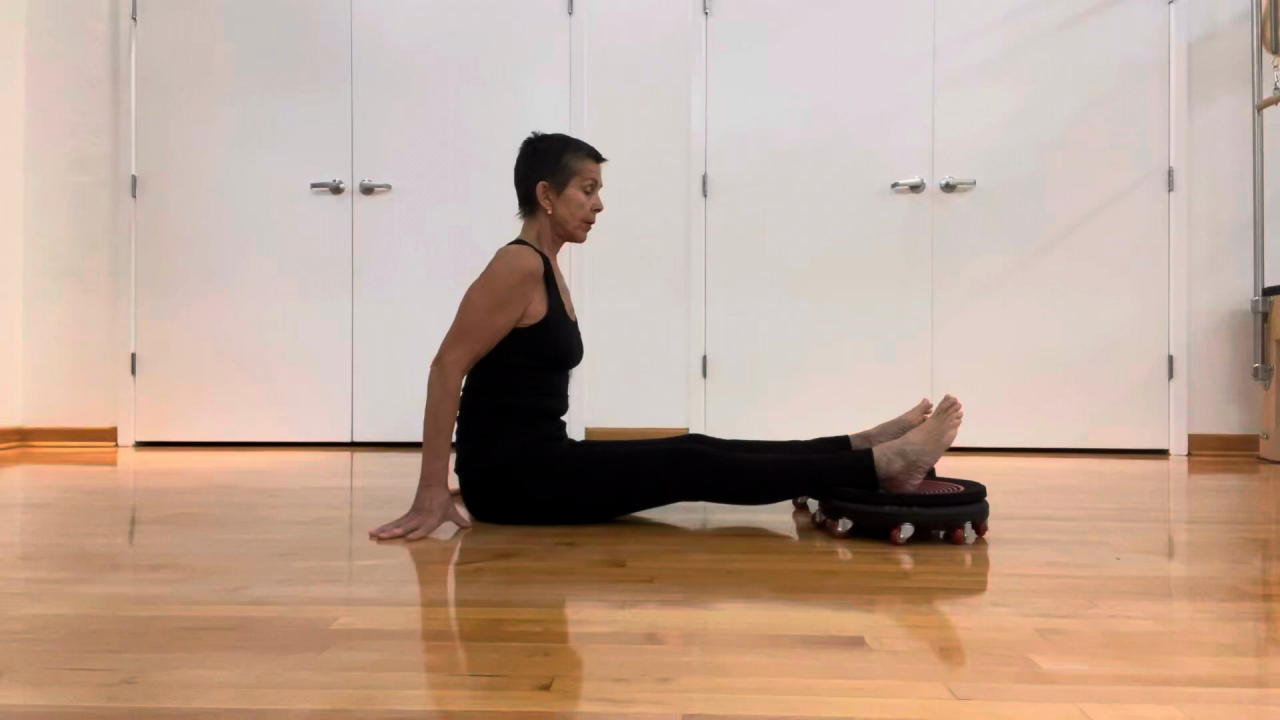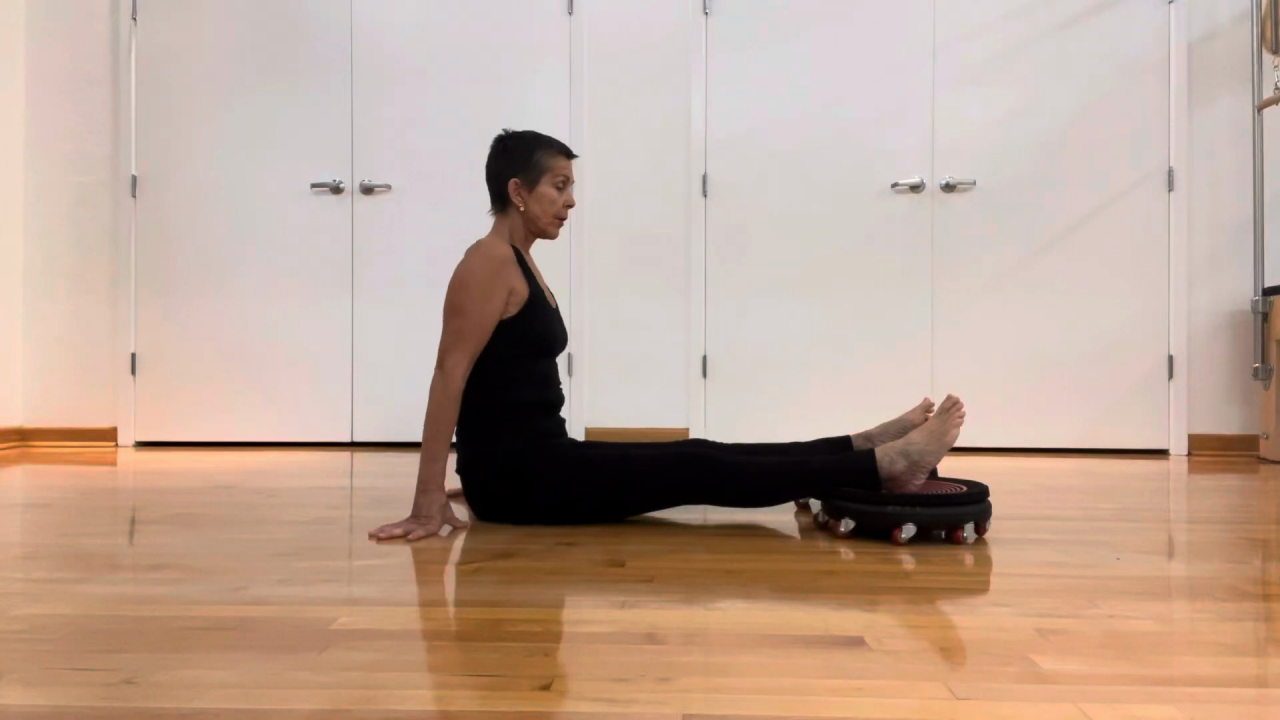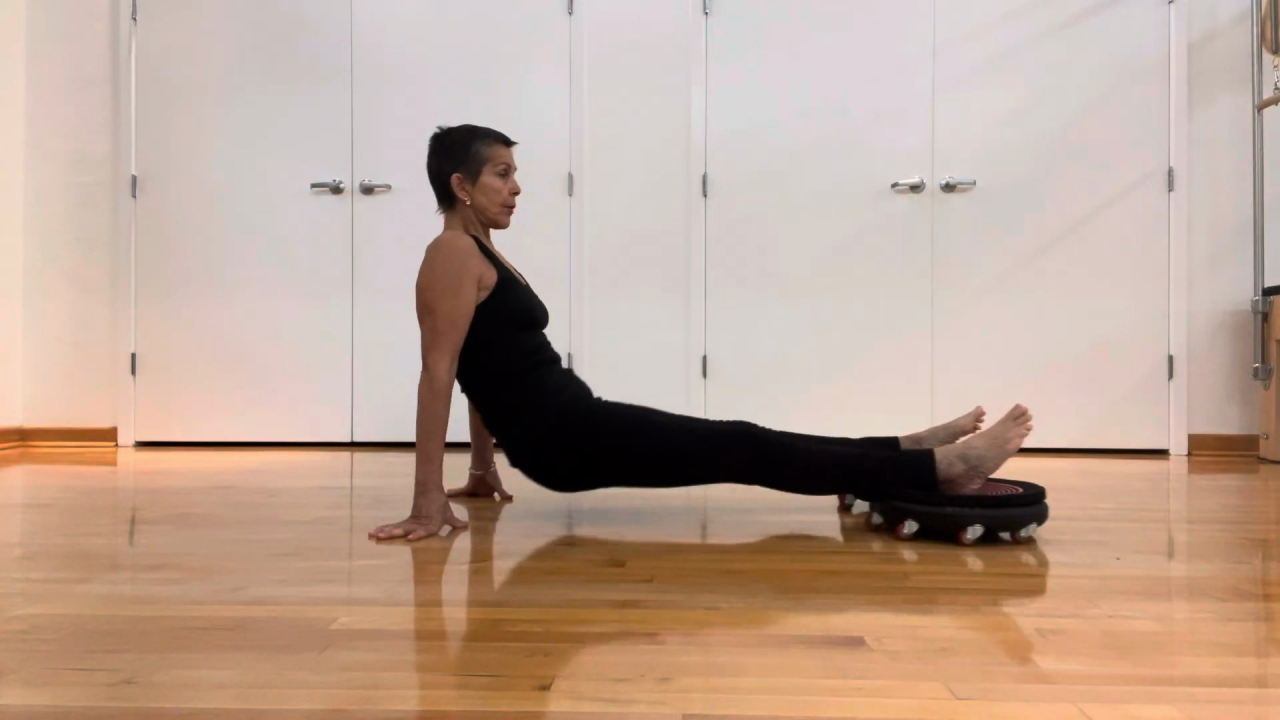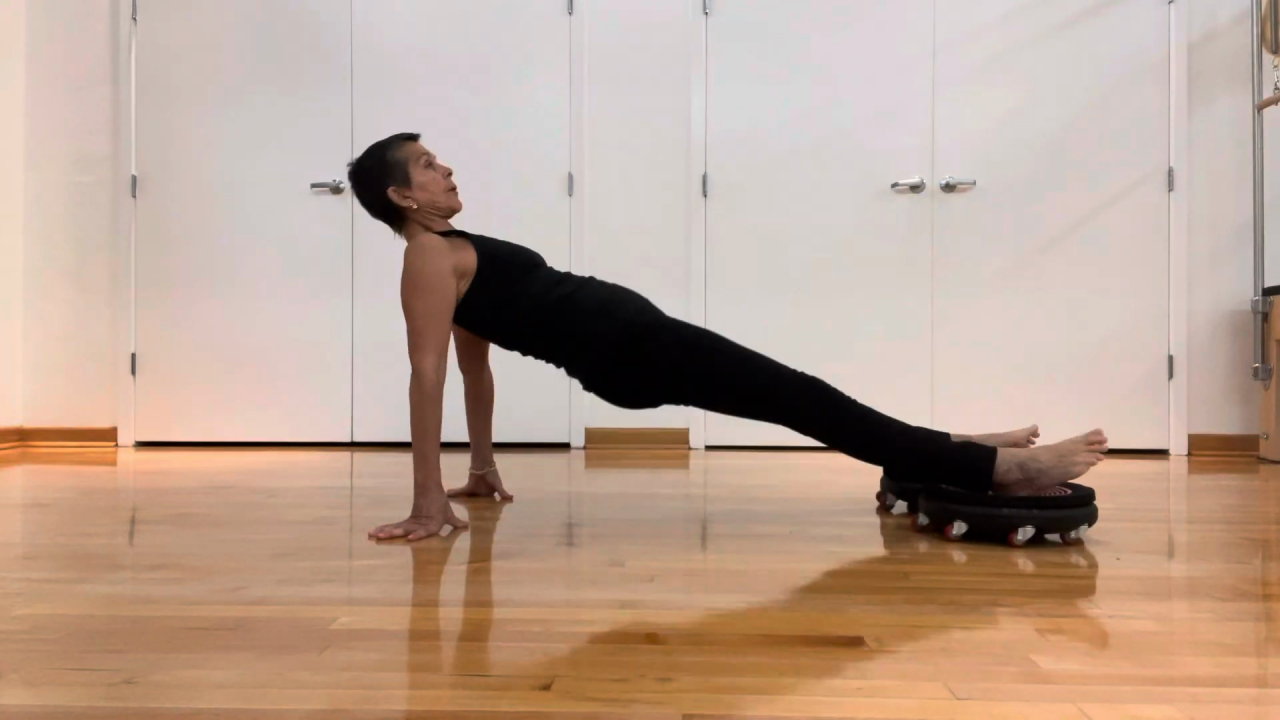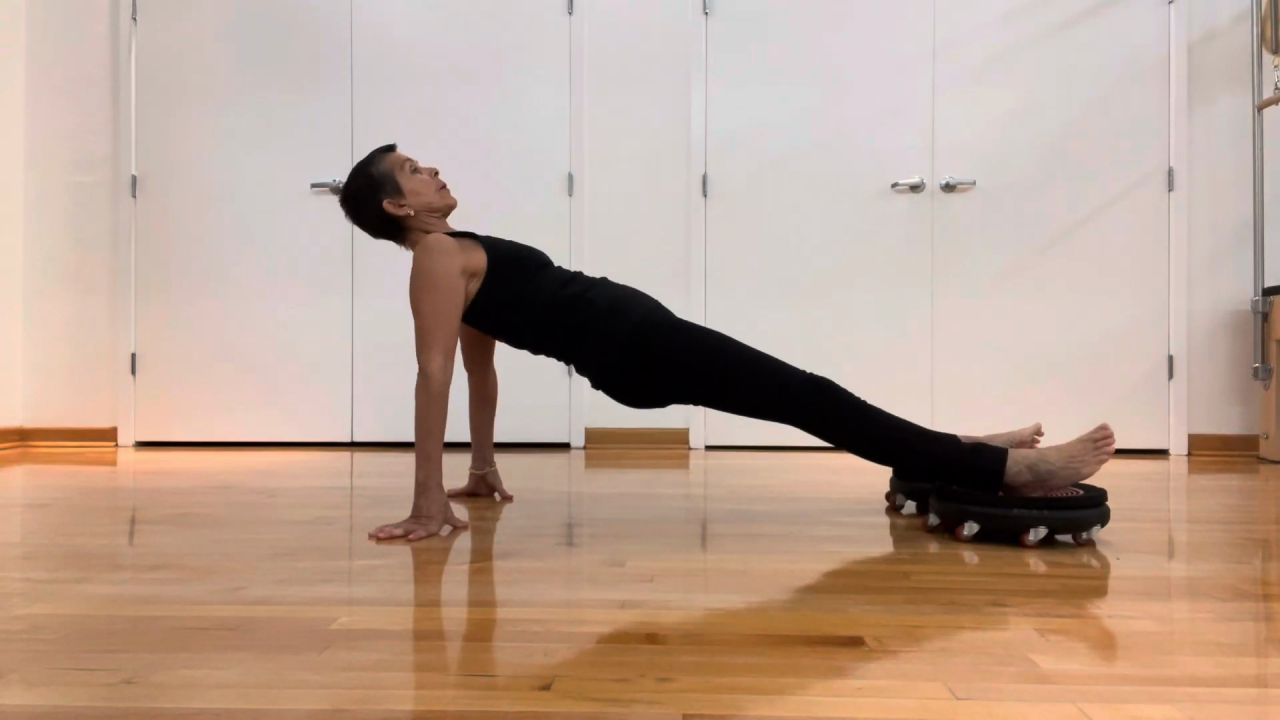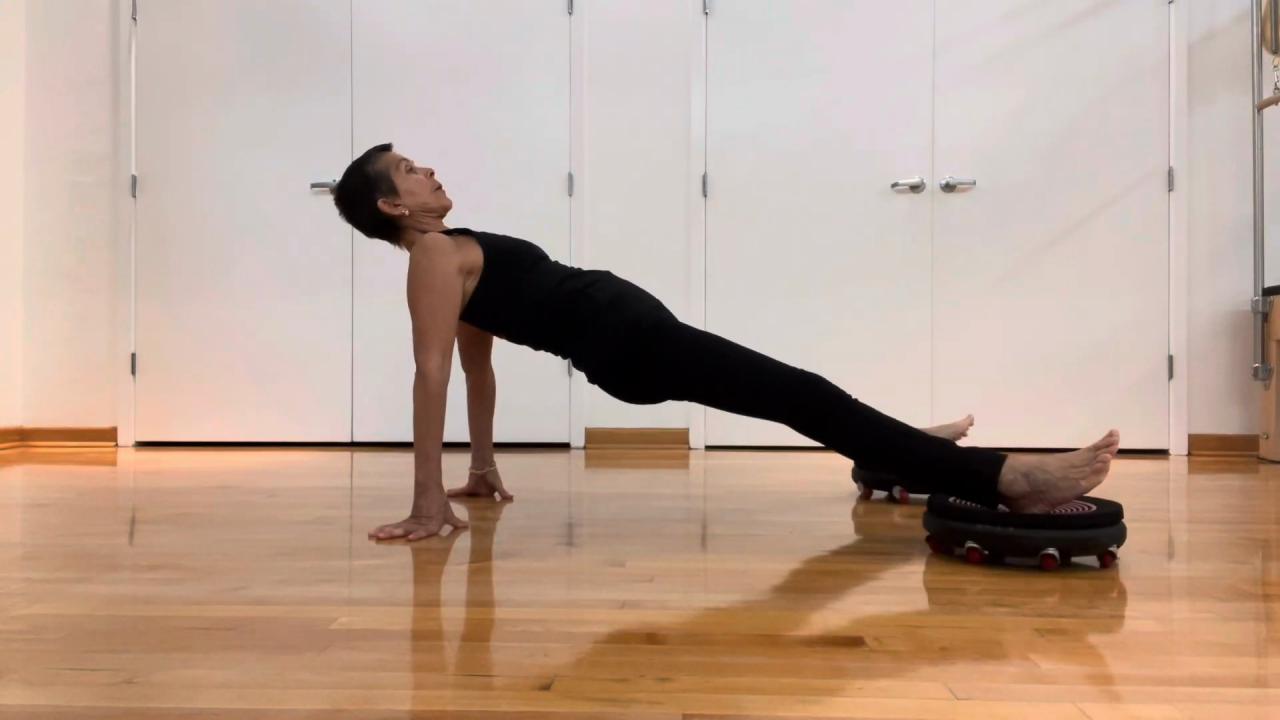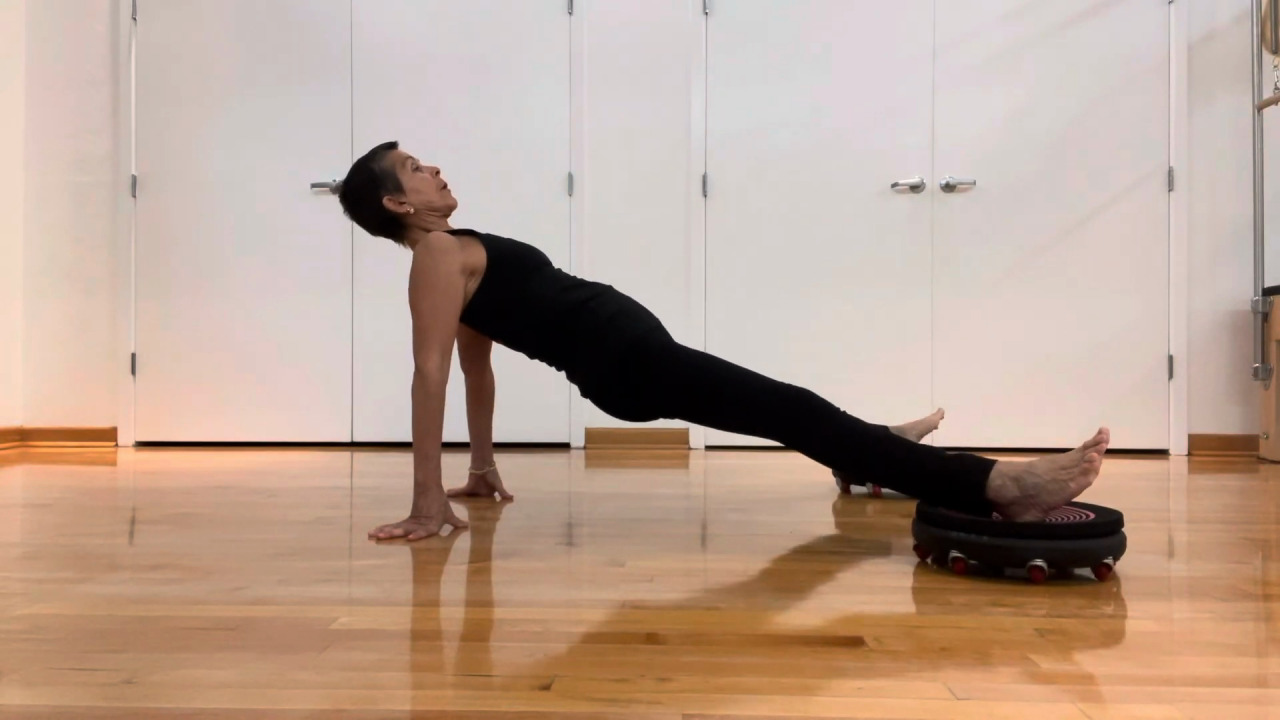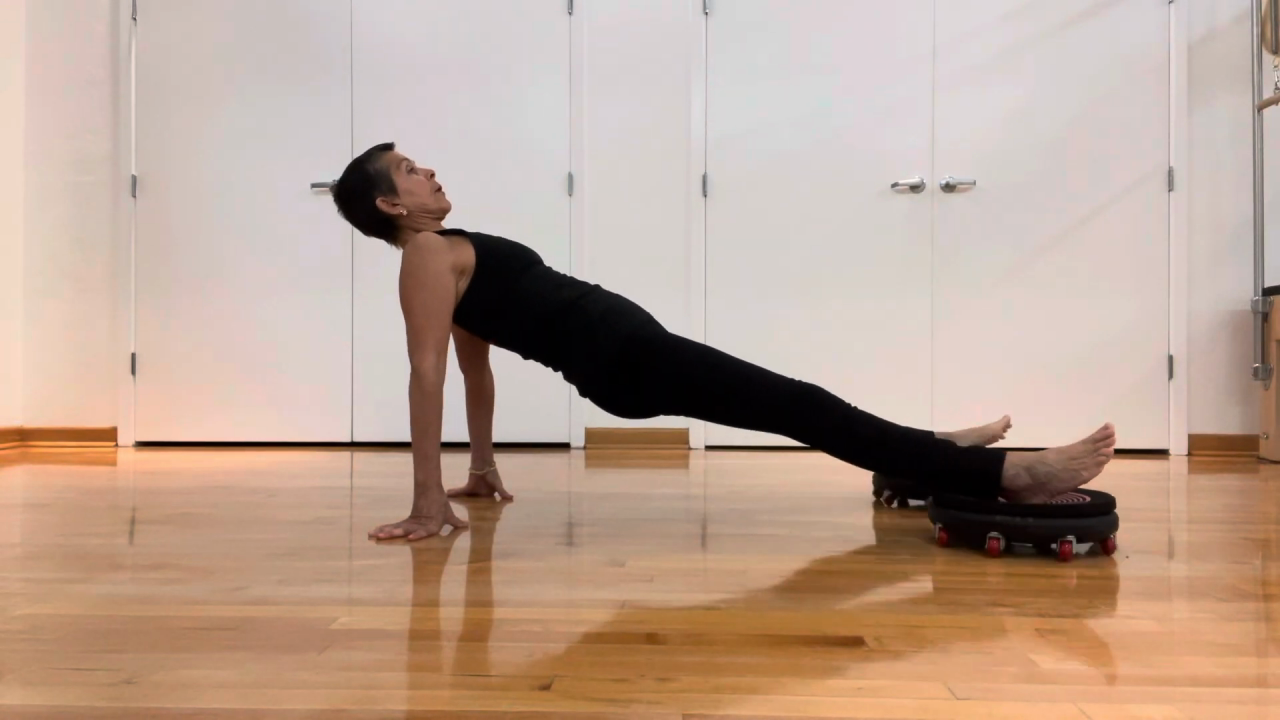
dt=0.5s
person 1, frame 1
left shoulder: (547, 267)
right shoulder: (519, 267)
right elbow: (447, 368)
right wrist: (432, 491)
left hip: (539, 461)
right hip: (507, 476)
left knee: (694, 454)
right knee: (689, 466)
left ankle: (861, 448)
right ankle: (881, 465)
person 1, frame 2
left shoulder: (520, 262)
right shoulder: (490, 259)
right elbow: (450, 373)
left wrist: (445, 488)
right wrist: (429, 500)
left hip: (540, 458)
right hip: (512, 474)
left knee: (697, 457)
right knee: (695, 473)
left ankle: (865, 448)
right ankle: (886, 464)
person 1, frame 3
left shoulder: (483, 254)
right shoulder: (452, 254)
left elbow: (482, 363)
right elbow: (437, 372)
left wrist: (485, 467)
right wrist: (428, 502)
left hip: (570, 424)
right hip: (555, 436)
left knee: (736, 442)
right knee: (739, 451)
left ankle: (912, 452)
right ankle: (941, 469)
person 1, frame 4
left shoulder: (457, 255)
right shoulder: (429, 258)
left elbow: (475, 365)
right elbow: (428, 373)
right wrist: (426, 503)
left hip: (631, 333)
right hip: (624, 350)
left knee: (798, 399)
right knee: (799, 403)
left ankle: (968, 454)
right ankle: (1001, 468)
person 1, frame 5
left shoulder: (460, 256)
right shoulder: (437, 260)
left elbow: (479, 368)
right elbow: (435, 375)
right wrist: (428, 503)
left hip: (637, 331)
right hip: (632, 349)
left knee: (802, 397)
right knee: (809, 402)
left ankle: (960, 455)
right ankle: (1009, 472)
person 1, frame 6
left shoulder: (458, 255)
right shoulder: (434, 258)
left elbow: (477, 364)
right elbow: (433, 373)
right wrist: (428, 501)
left hip: (634, 326)
right hip: (628, 344)
left knee: (795, 396)
right knee: (802, 400)
left ankle: (900, 446)
right ankle: (1008, 479)
person 1, frame 7
left shoulder: (460, 256)
right shoulder: (438, 256)
left elbow: (476, 366)
right elbow: (431, 374)
right wrist: (427, 502)
left hip: (631, 345)
right hip: (624, 361)
left knee: (786, 409)
right knee: (793, 416)
left ankle: (881, 441)
right ankle: (998, 486)
person 1, frame 8
left shoulder: (452, 254)
right shoulder: (426, 254)
left elbow: (475, 363)
right elbow: (427, 372)
right wrist: (428, 502)
left hip: (626, 343)
right hip: (622, 358)
left knee: (795, 408)
right knee: (803, 411)
left ankle: (938, 451)
right ankle: (1009, 474)
